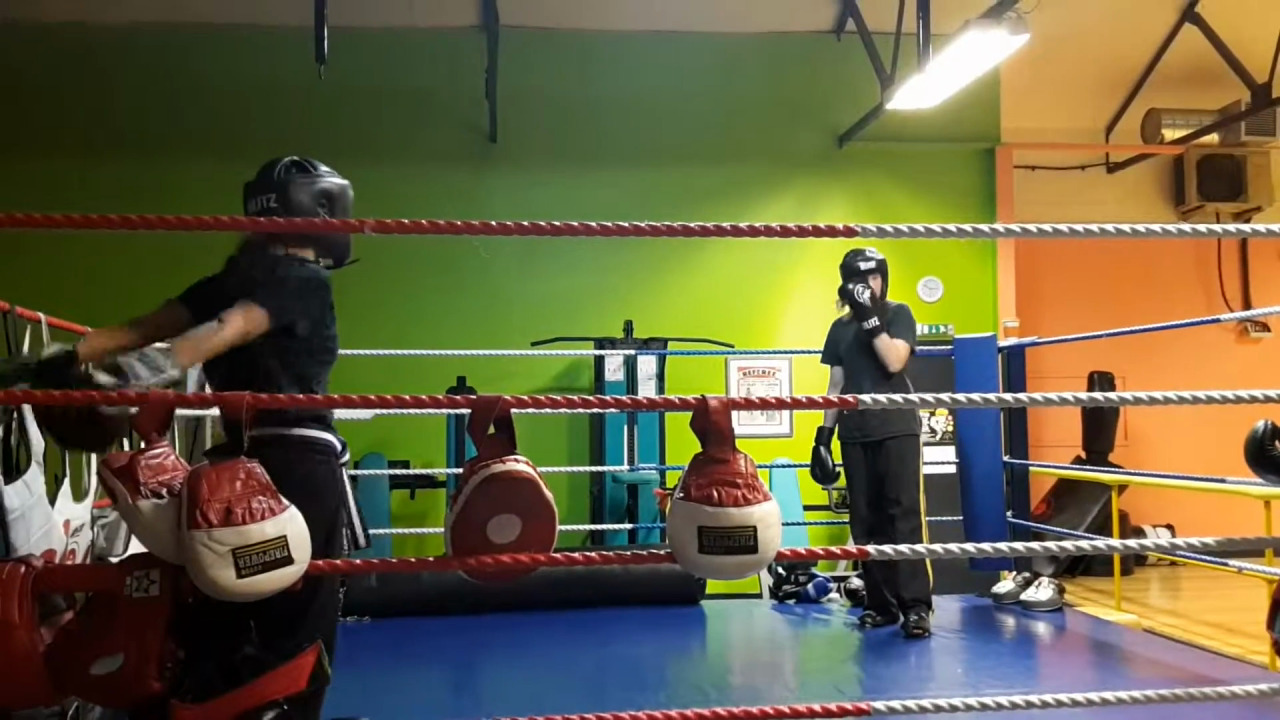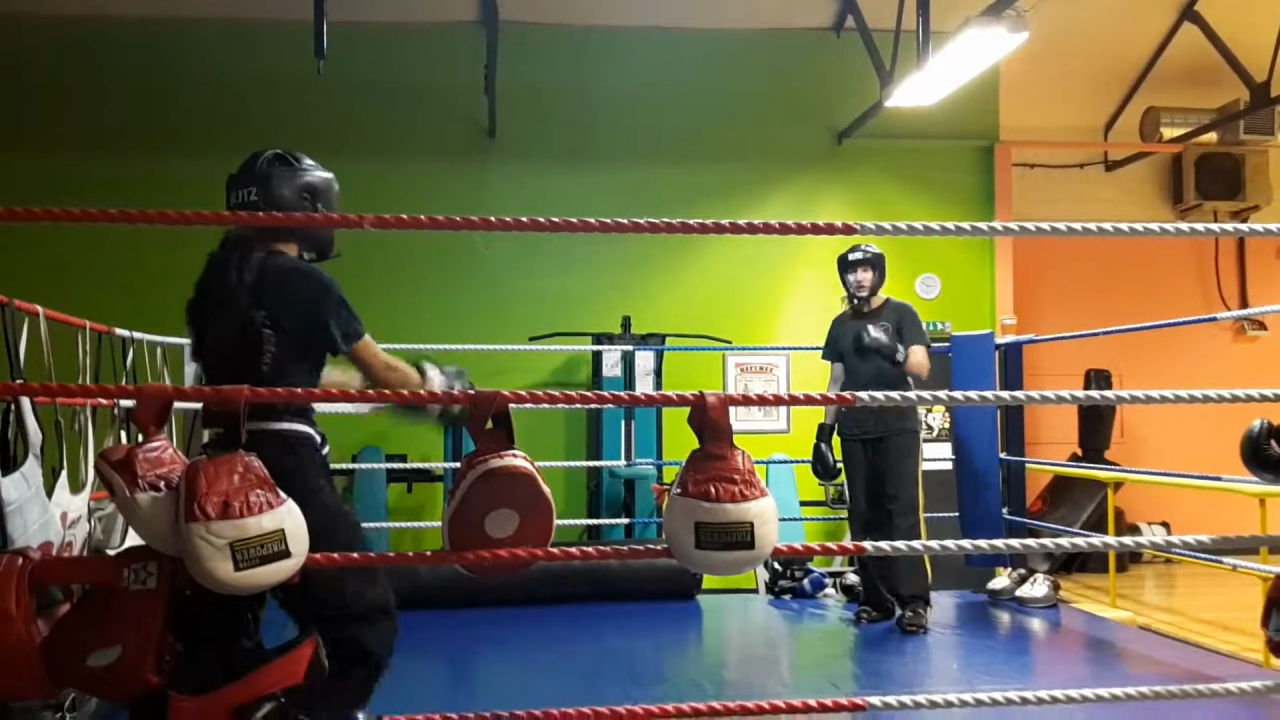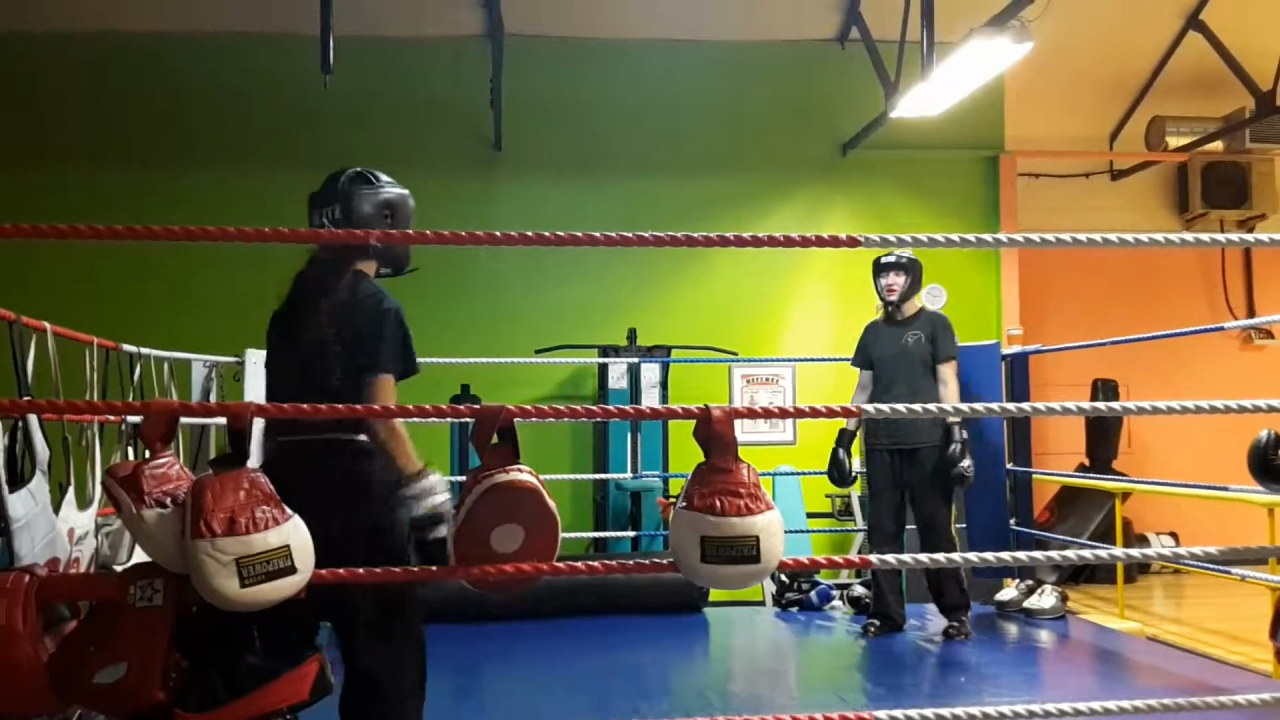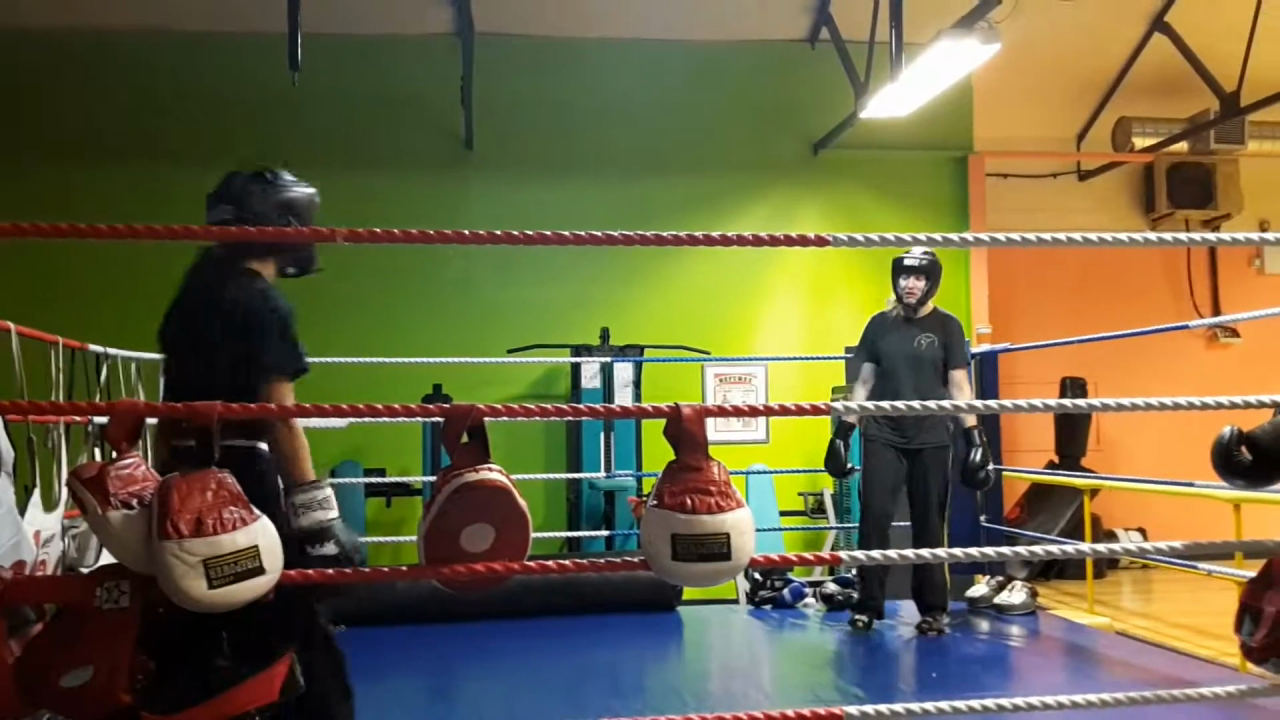
dt=0.5s
person 1, frame 1
left shoulder: (235, 278)
right shoulder: (307, 283)
left elbow: (141, 328)
right elbow: (225, 331)
left wrist: (63, 361)
right wrist: (131, 374)
left hip: (240, 463)
right hip: (302, 467)
left knee: (221, 625)
right knee: (300, 631)
person 1, frame 2
left shoulder: (219, 284)
right shoulder: (304, 282)
right elbow: (376, 367)
left wrist: (356, 381)
right wrist: (433, 386)
right hip: (285, 462)
left knee: (216, 624)
right knee: (362, 615)
person 1, frame 3
left shoulder: (292, 305)
right shoulder: (377, 306)
left elbow: (278, 410)
right elbow: (380, 417)
right wrist: (431, 502)
left hip: (284, 475)
right hip: (350, 480)
right knee: (384, 642)
person 1, frame 4
left shoulder: (192, 302)
right shoulder: (264, 306)
left elbow: (171, 417)
right elbow: (280, 420)
right wrist: (319, 519)
right hip: (244, 488)
left knee: (194, 654)
right knee: (302, 649)
person 2, frame 1
left shoulder: (897, 313)
right shoulder: (840, 327)
left elbow: (894, 362)
left wrist: (870, 318)
right wrist: (823, 436)
left hip: (897, 430)
right hip: (855, 434)
left knee: (904, 515)
right knee: (865, 520)
left ankle: (916, 605)
right ankle: (881, 602)
person 2, frame 2
left shoulder: (901, 313)
right shoulder: (841, 324)
left elbow: (921, 368)
left wrist: (891, 350)
right wrist: (824, 433)
left hip: (897, 427)
right hip: (855, 432)
left knee: (902, 512)
right knee: (864, 516)
left ankle: (914, 601)
right ankle: (877, 599)
person 2, frame 3
left shoulder: (934, 323)
right shoulder: (873, 331)
left elbow: (947, 382)
right elbow: (864, 389)
left wrist: (956, 433)
right wrist: (845, 438)
left hip: (928, 440)
right hip: (882, 442)
left knee: (935, 526)
right knee: (882, 528)
left ankle: (956, 611)
right ankle: (887, 612)
person 2, frame 4
left shoulder: (947, 326)
right shoulder: (879, 324)
left elbow: (959, 386)
right elbow: (864, 382)
left wrist: (975, 438)
right wrist: (843, 432)
left hip: (931, 440)
right hip: (882, 436)
left knee: (929, 525)
right knee: (874, 515)
left ankle: (933, 609)
right ankle: (869, 603)
